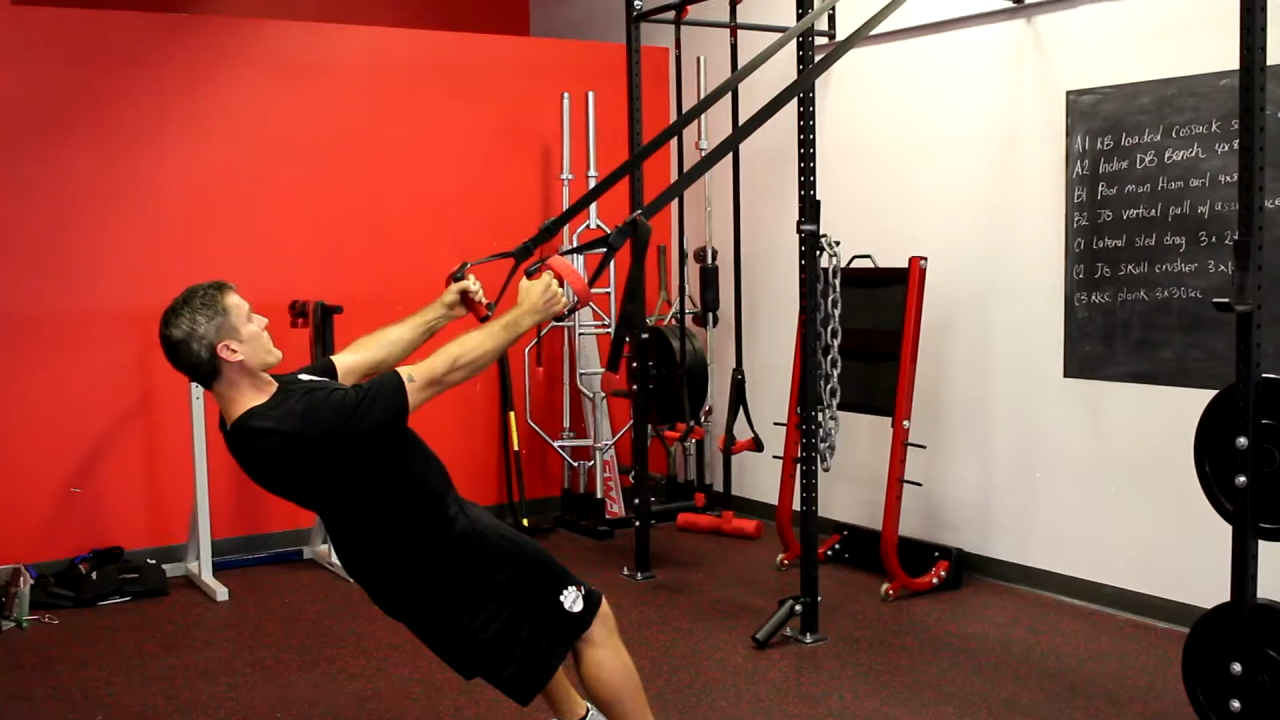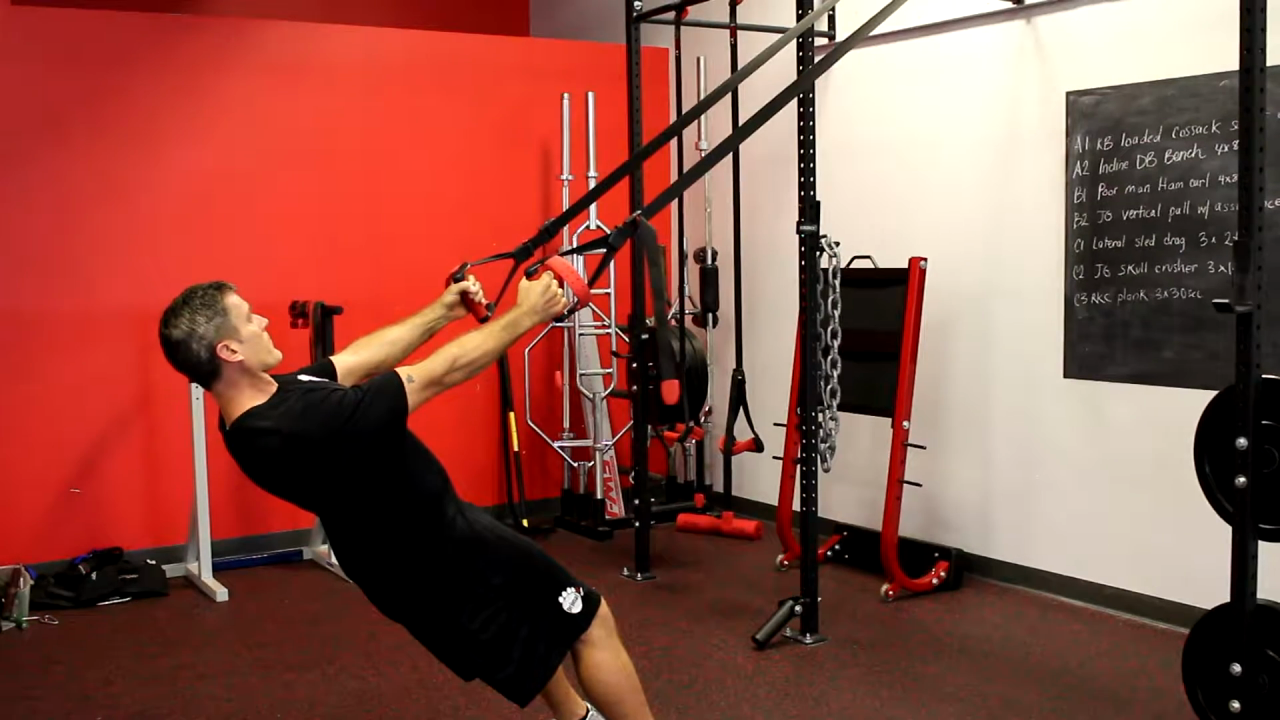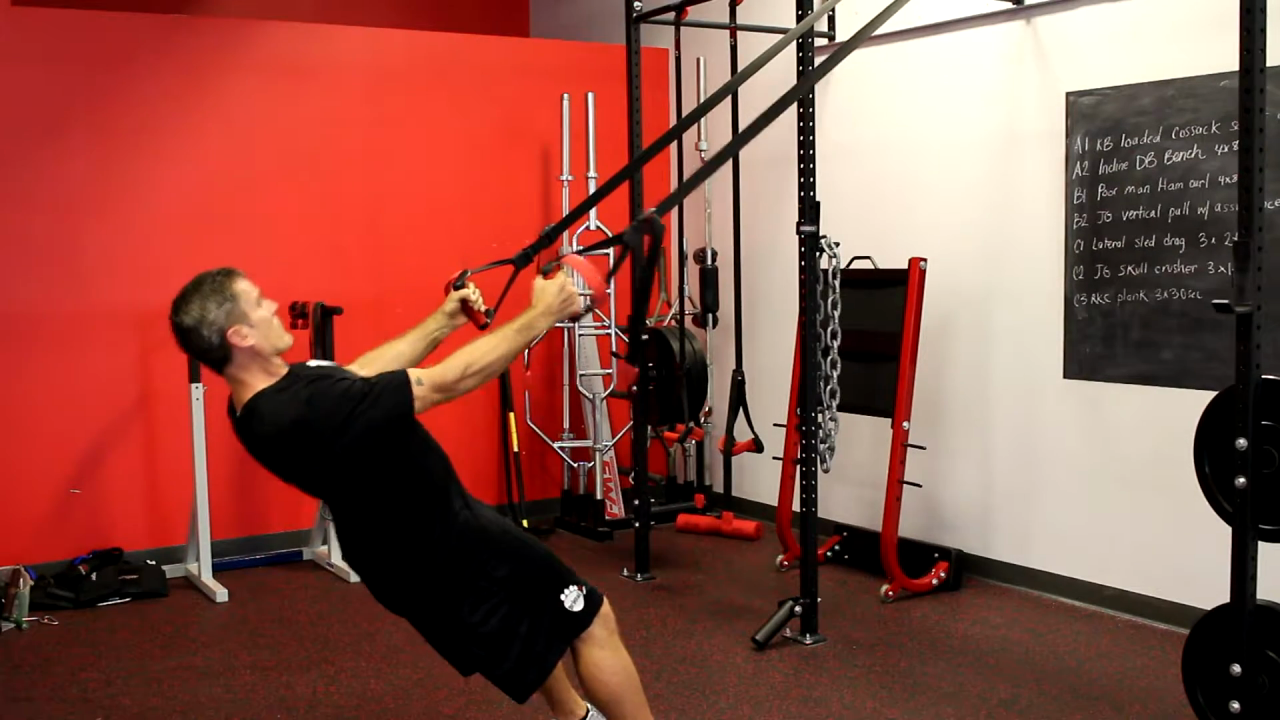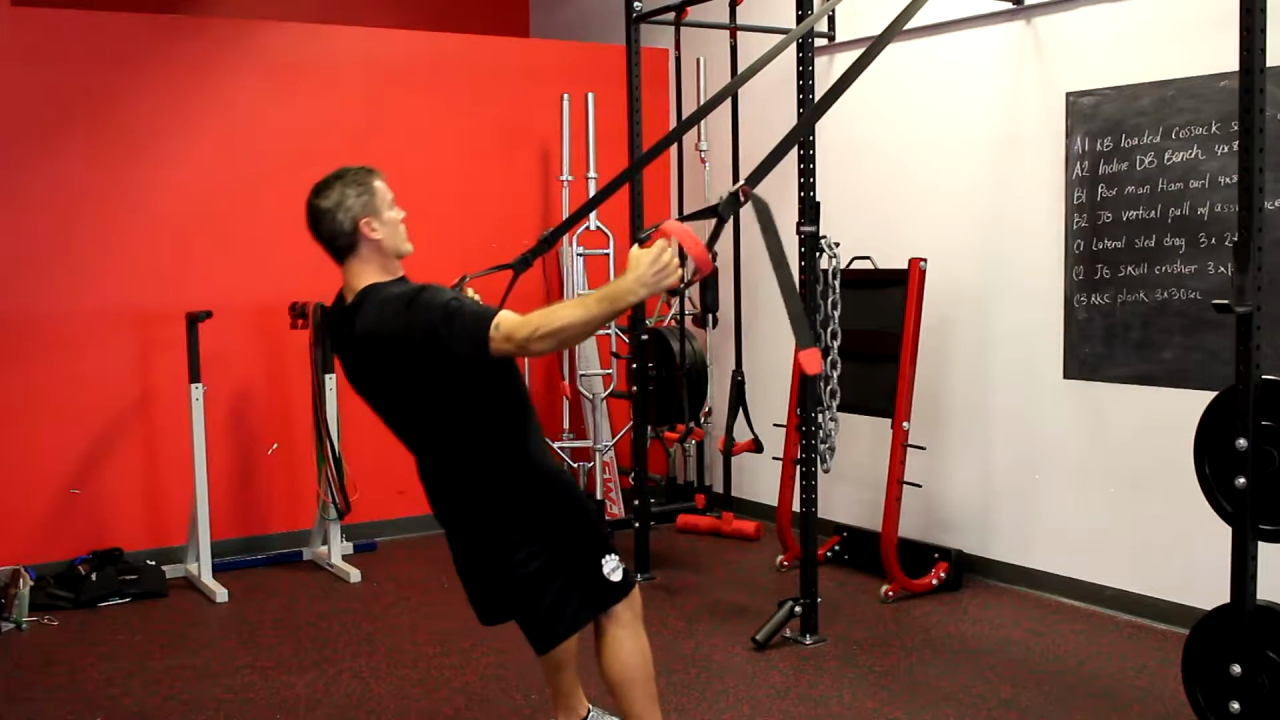
dt=0.7s
person 1, frame 1
left shoulder: (266, 403)
right shoulder: (307, 422)
left elbow: (361, 357)
right elbow: (439, 373)
left wrist: (442, 310)
right wrist: (527, 314)
left hip: (419, 543)
right hip: (445, 557)
left knee: (543, 619)
right knee: (593, 623)
person 1, frame 2
left shoulder: (264, 405)
right shoulder: (306, 426)
left elbow: (359, 359)
right elbow: (439, 374)
left wrist: (441, 311)
right wrist: (525, 314)
left hip: (417, 543)
right hip: (442, 559)
left knee: (543, 617)
right knee: (592, 624)
person 1, frame 3
left shoulder: (269, 398)
right shoulder: (308, 411)
left elbow: (363, 375)
right elbow: (448, 381)
left wrist: (444, 320)
right wrist: (541, 315)
left hip: (417, 533)
right hip: (442, 552)
left knee: (547, 615)
right knee: (593, 623)
person 1, frame 4
left shoulder: (351, 317)
right shoulder: (411, 312)
right elbow: (530, 336)
right wrist: (632, 287)
left hip: (466, 490)
right hip: (512, 485)
left knee: (558, 598)
right knee: (617, 605)
